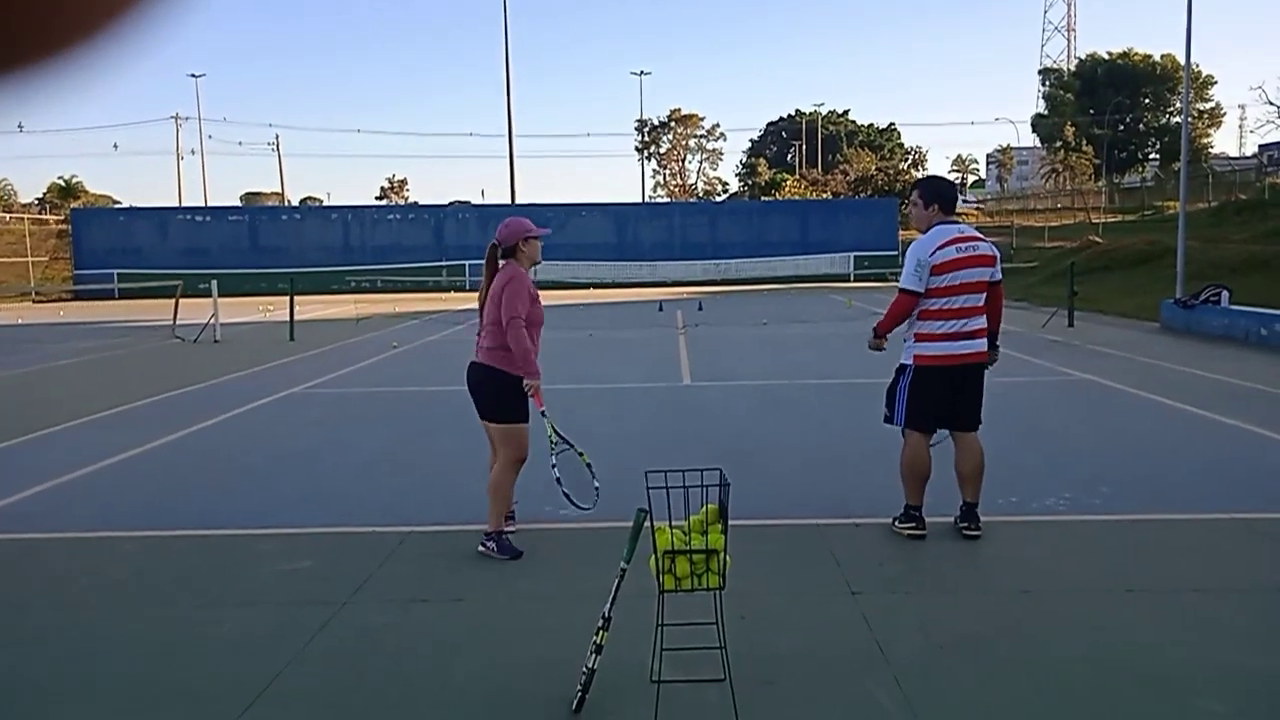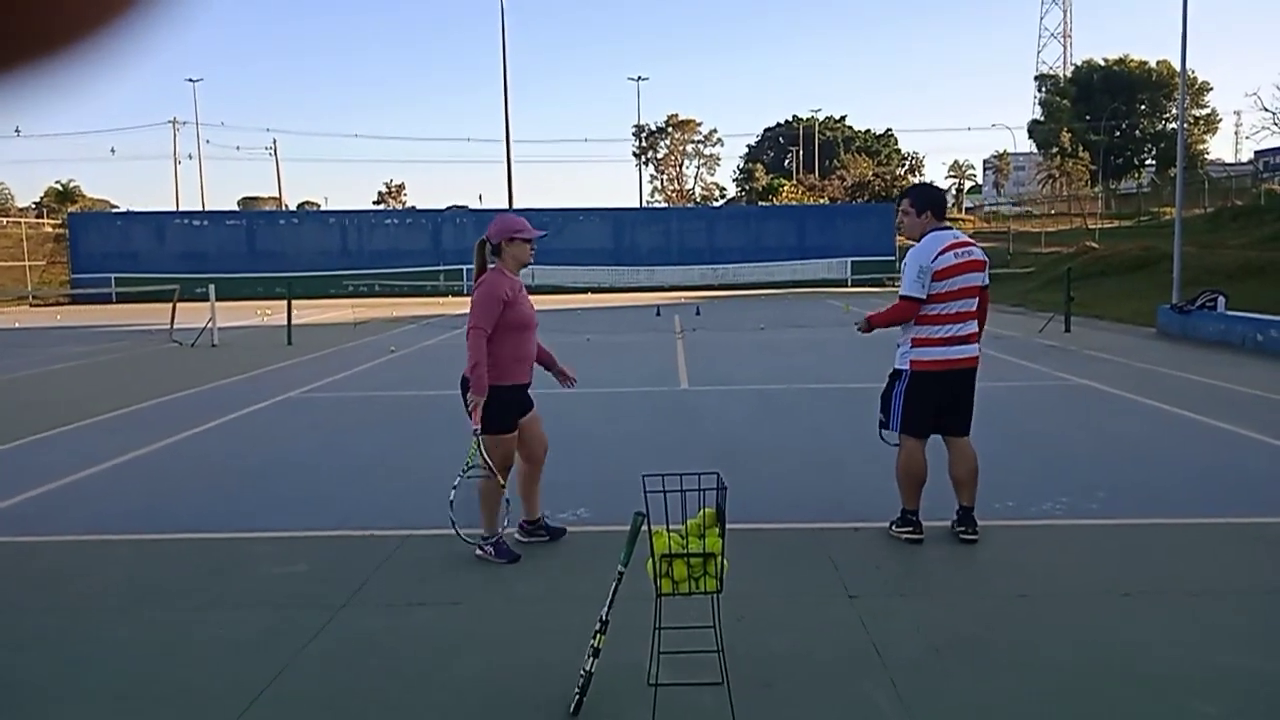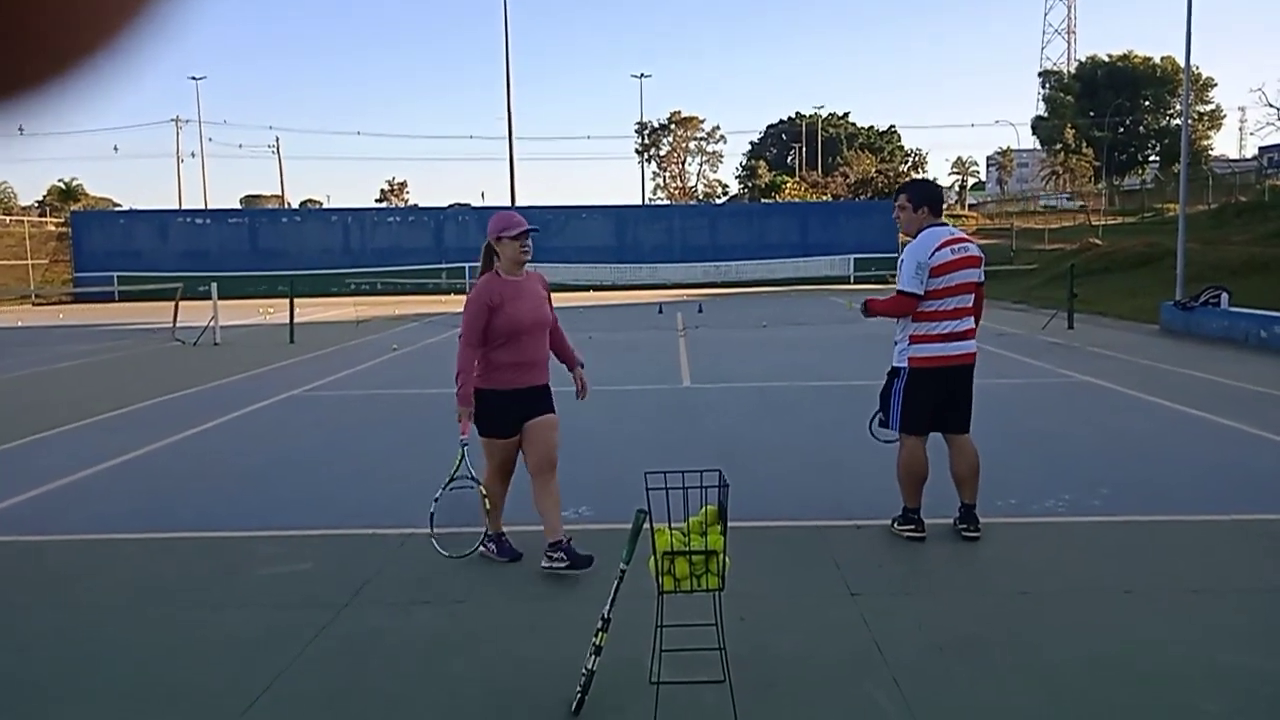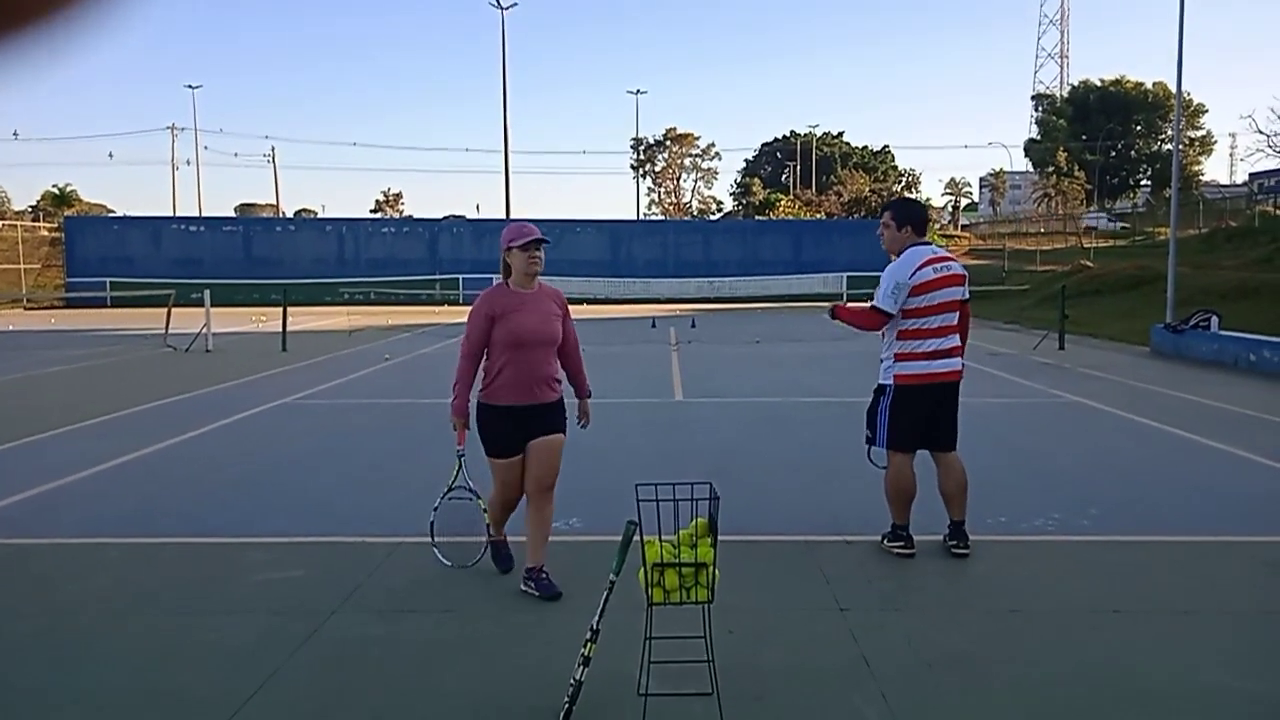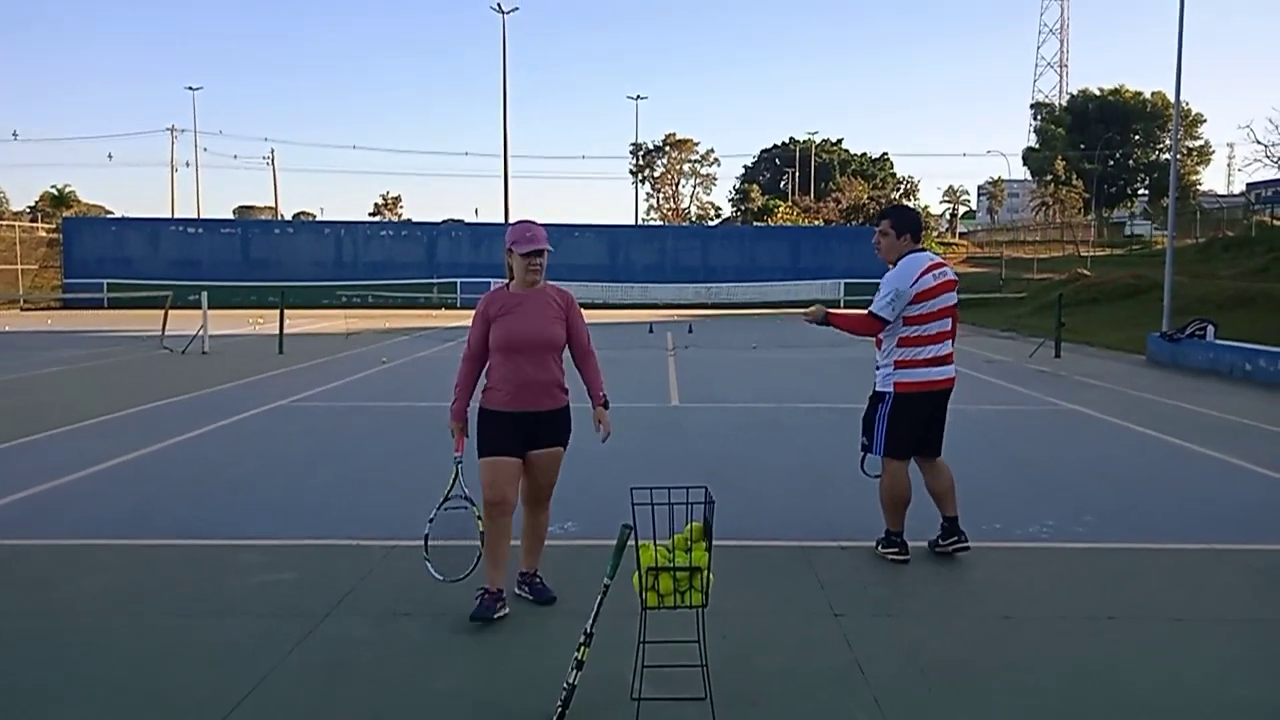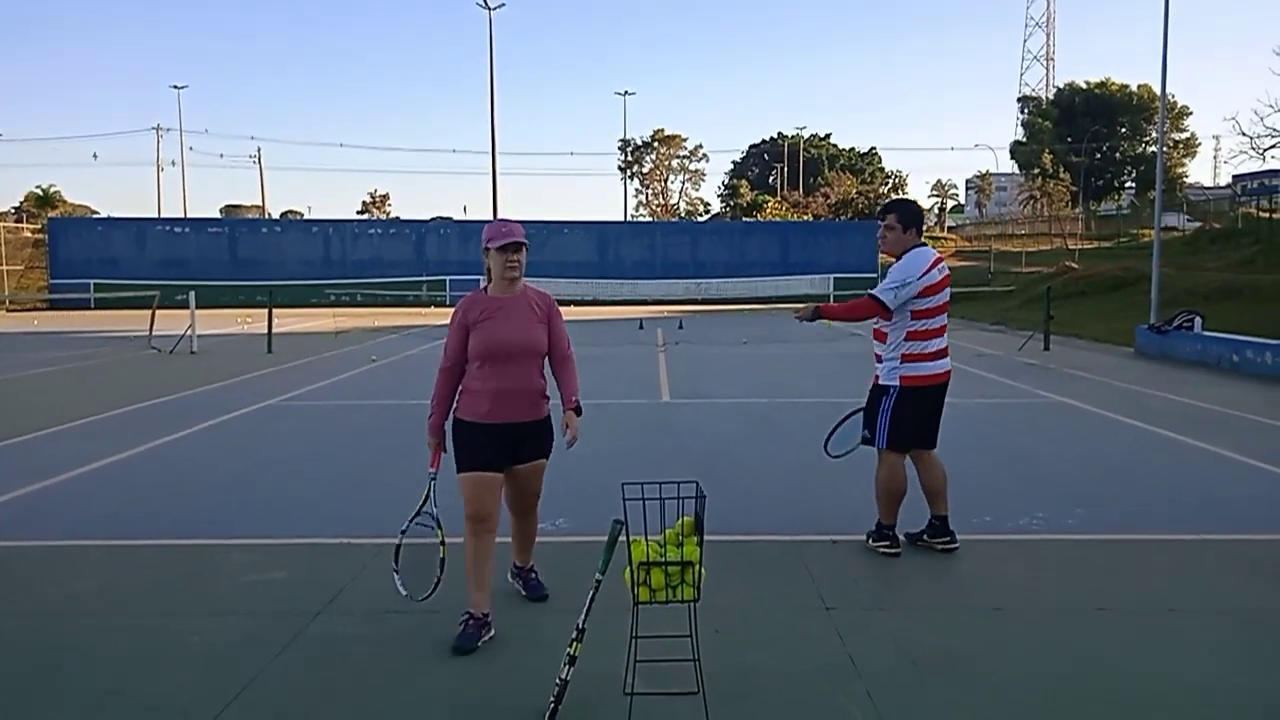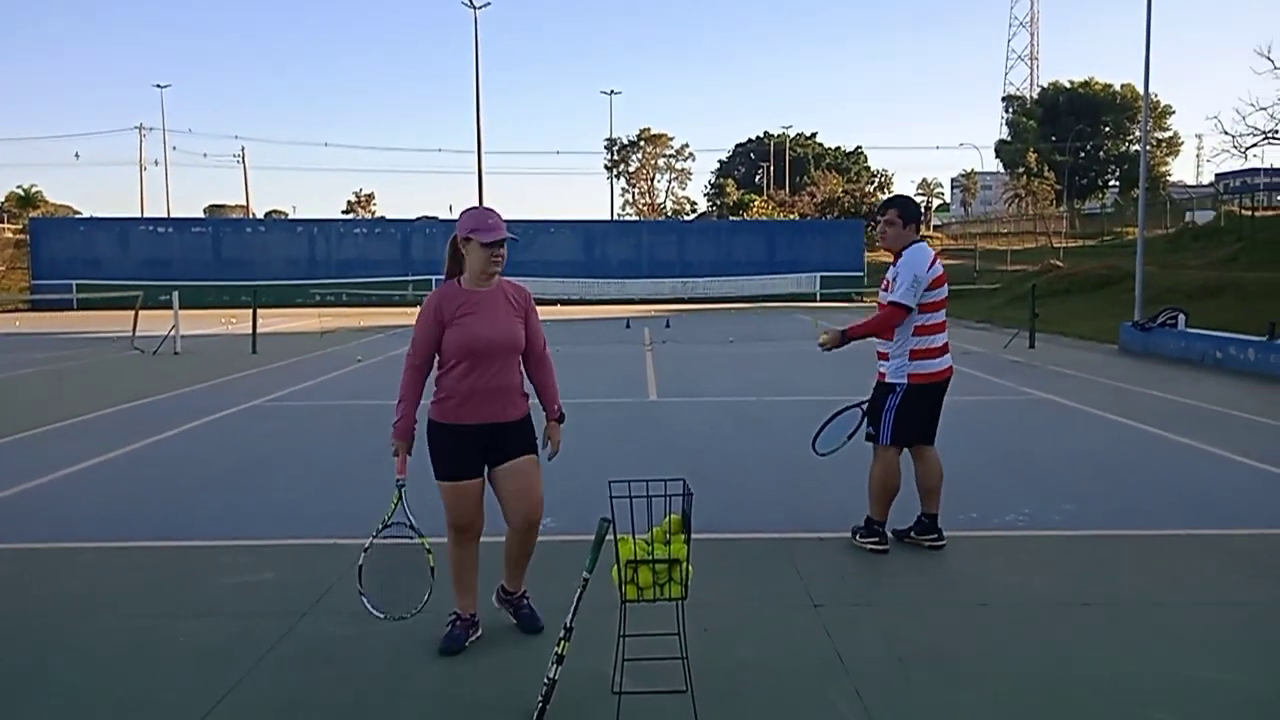
dt=0.3s
person 1, frame 1
left shoulder: (503, 278)
right shoulder: (518, 279)
right elbow: (514, 327)
right wrist: (531, 372)
left hip: (487, 373)
right hip: (503, 378)
left knee: (505, 454)
right knee: (512, 457)
left ankle: (503, 512)
right ankle: (493, 535)
person 1, frame 2
left shoulder: (513, 283)
right shoulder: (494, 284)
right elbow: (476, 335)
left wrist: (553, 364)
right wrist: (478, 386)
left hip: (513, 388)
right hip: (492, 391)
left knee: (536, 453)
right knee: (498, 466)
left ankle: (531, 523)
right ankle: (489, 540)
person 1, frame 3
left shoulder: (538, 284)
right shoulder: (485, 291)
left elbow: (552, 331)
right elbow: (469, 344)
left wrist: (574, 365)
right wrist: (465, 395)
left hip: (536, 392)
right hip: (494, 395)
left knee: (545, 468)
right knee: (500, 469)
left ankle: (557, 548)
right ankle: (492, 538)
person 1, frame 4
left shoulder: (555, 299)
right shoulder: (491, 301)
left elbow: (570, 350)
right elbow: (470, 354)
left wrist: (582, 393)
right wrist: (459, 405)
left hip: (548, 409)
right hip: (499, 411)
left knee: (542, 490)
right knee: (509, 491)
left ankle: (535, 572)
right ankle: (496, 536)
person 1, frame 5
left shoulder: (563, 301)
right shoulder: (491, 303)
left elbow: (584, 353)
right elbow: (472, 358)
left wrist: (599, 401)
right wrist: (458, 410)
left hip: (551, 416)
right hip: (498, 416)
left knee: (538, 501)
right knee: (497, 504)
left ankle: (528, 576)
right ankle: (494, 593)
person 1, frame 6
left shoulder: (544, 304)
right shoulder: (468, 308)
left elbow: (562, 359)
right elbow: (450, 368)
left wrist: (571, 407)
right wrist: (436, 423)
left hip: (532, 425)
right hip: (476, 427)
left knee: (525, 509)
right knee: (479, 521)
left ankle: (522, 568)
right ankle: (478, 617)
person 1, frame 7
left shoulder: (519, 298)
right shoulder: (441, 301)
left elbow: (537, 359)
right elbow: (416, 366)
left wrist: (554, 414)
right wrist: (402, 426)
left hip: (513, 425)
right hip: (453, 430)
left knee: (528, 517)
right knee: (464, 529)
left ankle: (512, 591)
right ankle: (465, 618)
person 2, frame 1
left shoulder: (923, 248)
right shoulder: (986, 246)
left elbow: (906, 304)
right elbow: (995, 299)
left wrist: (880, 331)
right wrist: (991, 342)
left hip: (927, 358)
right hip: (972, 355)
left knee: (916, 434)
right knee: (966, 434)
left ankle: (913, 515)
right ankle: (970, 514)
person 2, frame 2
left shoulder: (921, 254)
right shoulder: (975, 251)
left elbow: (907, 310)
right elbow: (981, 304)
left wrist: (871, 322)
left hip: (922, 363)
right hip: (963, 360)
left knee: (911, 439)
right knee: (959, 438)
left ankle: (909, 519)
right ankle: (966, 517)
person 2, frame 3
left shoulder: (918, 249)
right shoulder: (970, 247)
left elbow: (904, 305)
right elbow: (977, 301)
left wrist: (870, 306)
left hip: (920, 361)
right hip: (962, 356)
left knee: (912, 438)
right knee: (959, 435)
left ankle: (911, 517)
right ankle: (969, 515)
person 2, frame 4
left shoulder: (901, 269)
right shoulder: (954, 265)
left elbow: (874, 320)
right elbow: (963, 320)
left wrist: (838, 311)
left hip: (905, 378)
right hip: (947, 375)
left knee: (899, 455)
right knee: (946, 453)
left ankle: (900, 533)
right ankle: (958, 532)
person 2, frame 5
left shoulder: (900, 276)
right shoulder: (943, 269)
left elbow: (870, 325)
left wrist: (827, 317)
left hip: (903, 385)
right hip: (939, 380)
left knee: (893, 461)
right knee: (929, 458)
left ankle: (894, 540)
right ankle: (952, 528)
person 2, frame 6
left shoulder: (908, 269)
right shoulder: (933, 261)
left elbow: (867, 308)
left wrist: (818, 311)
left hip: (904, 379)
right hip: (933, 374)
left knee: (891, 453)
right knee: (923, 450)
left ankle: (885, 533)
right ankle: (940, 528)
person 2, frame 7
left shoulder: (910, 263)
right shoulder: (923, 258)
left elbow: (891, 318)
left wrist: (844, 337)
left hip: (907, 375)
right hip: (931, 370)
left knee: (885, 448)
right knee: (922, 446)
left ankle: (874, 529)
right ankle: (929, 525)
